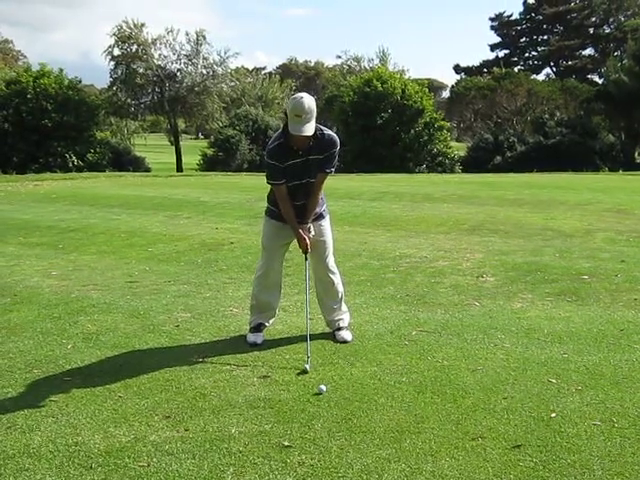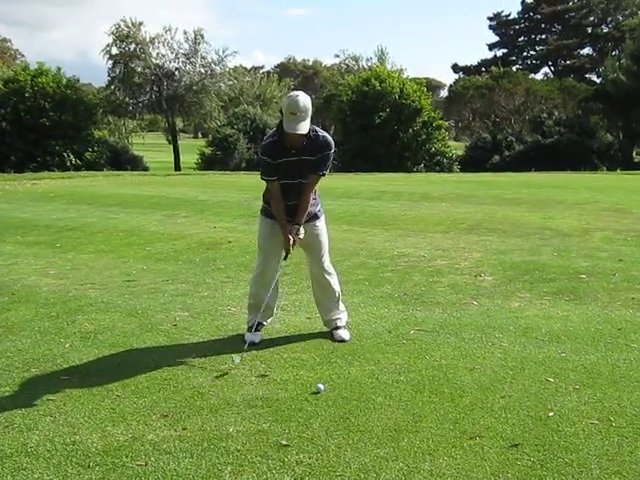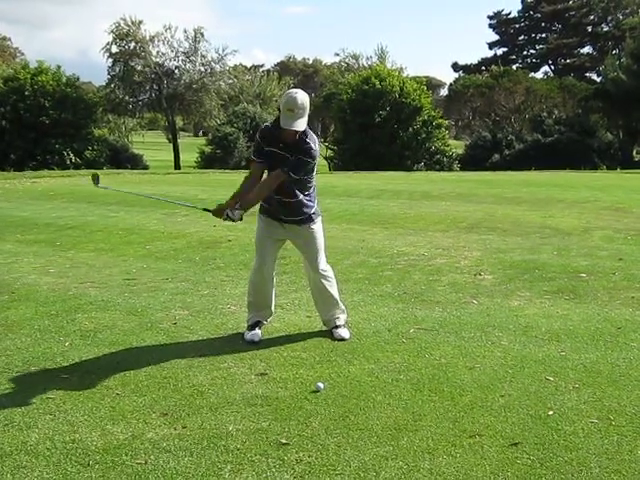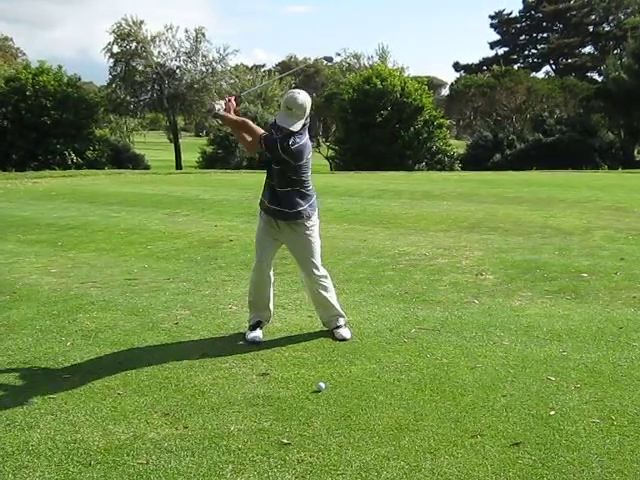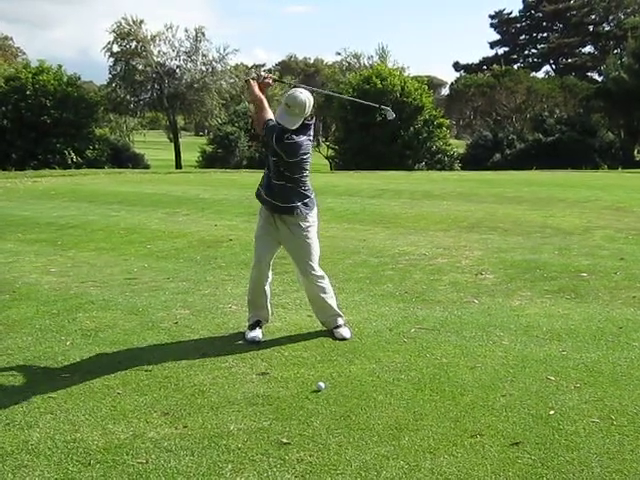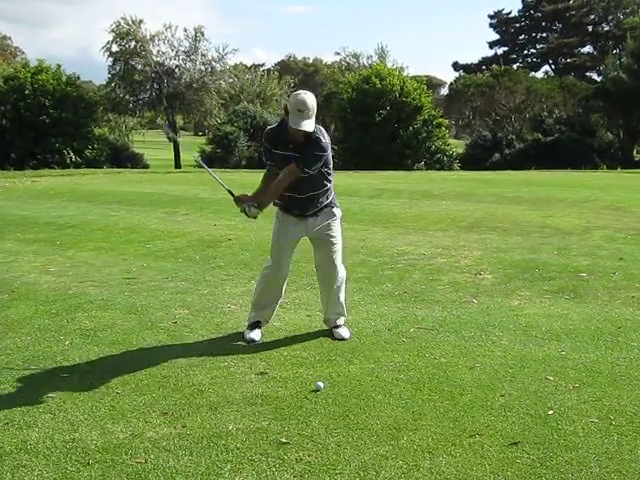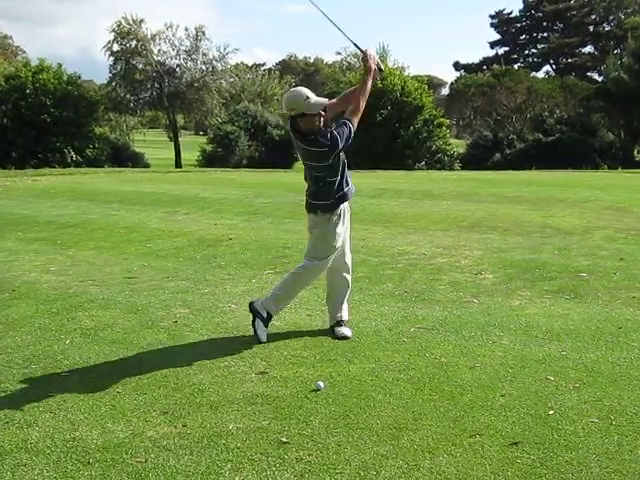
dt=0.3s
person 1, frame 1
left shoulder: (329, 141)
right shoulder: (275, 149)
left elbow: (317, 187)
right elbow: (281, 195)
left wrist: (307, 224)
right wrist: (297, 231)
left hip: (316, 215)
right hip: (279, 217)
left knee: (326, 268)
right knee: (268, 268)
left ankle: (338, 321)
right ankle: (258, 322)
person 1, frame 2
left shoulder: (323, 143)
right shoulder: (269, 146)
left elbow: (309, 189)
right elbow: (274, 193)
left wrist: (299, 225)
right wrist: (285, 230)
left hip: (310, 215)
right hip: (274, 216)
left knee: (322, 268)
right knee: (265, 269)
left ankle: (336, 320)
right ankle: (256, 321)
person 1, frame 3
left shoulder: (309, 149)
right shoulder: (266, 133)
left elbow: (272, 182)
right elbow: (255, 173)
left wrist: (240, 209)
right wrist: (231, 202)
left hip: (304, 218)
right hip: (271, 215)
left knee: (318, 269)
right knee: (262, 268)
left ankle: (335, 319)
right ankle: (257, 319)
person 1, frame 4
left shoulder: (293, 145)
right shoulder: (281, 126)
left elbow: (255, 135)
right elbow: (253, 145)
left wrist: (226, 117)
right wrist: (232, 117)
left hip: (299, 218)
right hip: (270, 213)
left knee: (313, 272)
right knee: (261, 267)
left ankle: (335, 320)
right ankle: (258, 320)
person 1, frame 5
left shoulder: (291, 142)
right shoulder: (300, 123)
left elbow: (262, 120)
right elbow: (261, 124)
left wrist: (256, 92)
right wrist: (259, 91)
left hip: (298, 215)
right hip: (270, 210)
left knee: (310, 272)
right knee: (260, 265)
left ankle: (334, 319)
right ankle: (257, 319)
person 1, frame 6
left shoulder: (319, 142)
right shoulder: (273, 135)
left elbow: (286, 179)
right elbow: (272, 173)
left wrist: (256, 199)
right wrist: (256, 199)
left hip: (323, 213)
right hip: (291, 214)
left knee: (332, 268)
right knee: (276, 268)
left ankle: (335, 319)
right ankle: (257, 319)
person 1, frame 7
left shoulder: (302, 124)
right shoulder: (324, 142)
left elbow: (341, 102)
right elbow: (354, 112)
left wrist: (366, 77)
right wrist: (369, 75)
left hip: (332, 202)
right hip: (327, 207)
left knee: (342, 262)
right knee: (315, 263)
left ankle: (338, 319)
right ankle: (265, 307)
